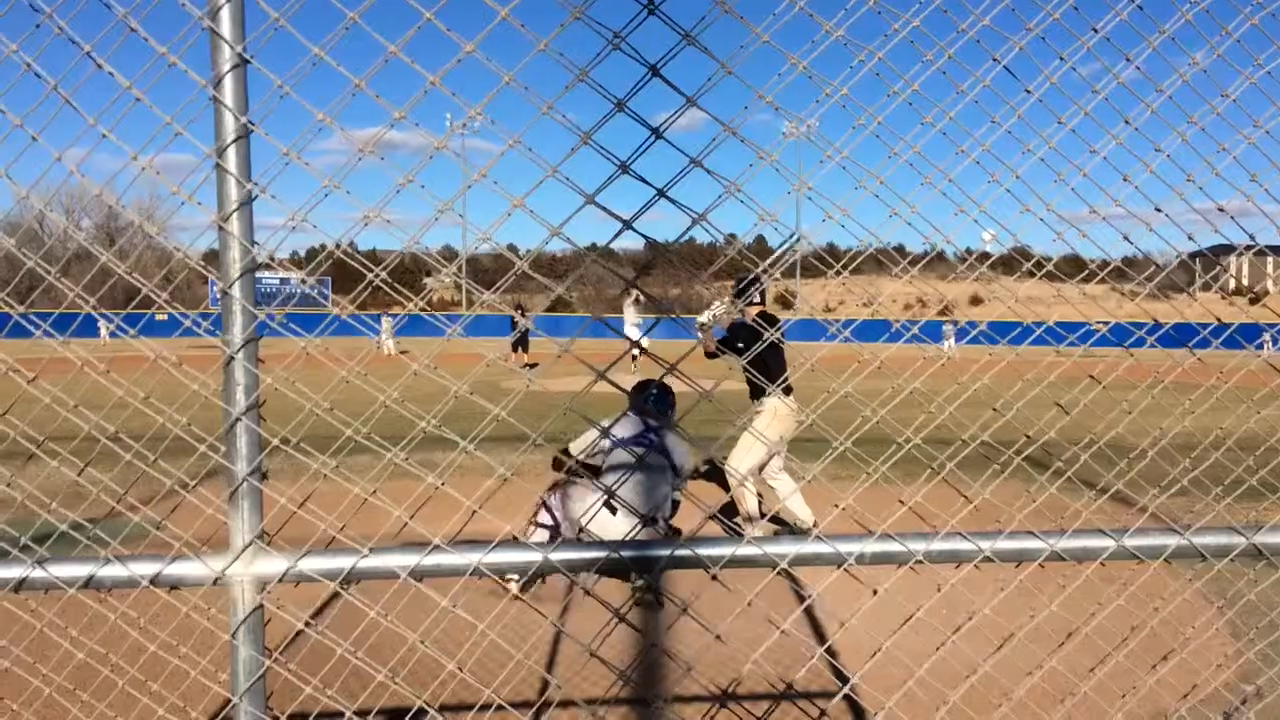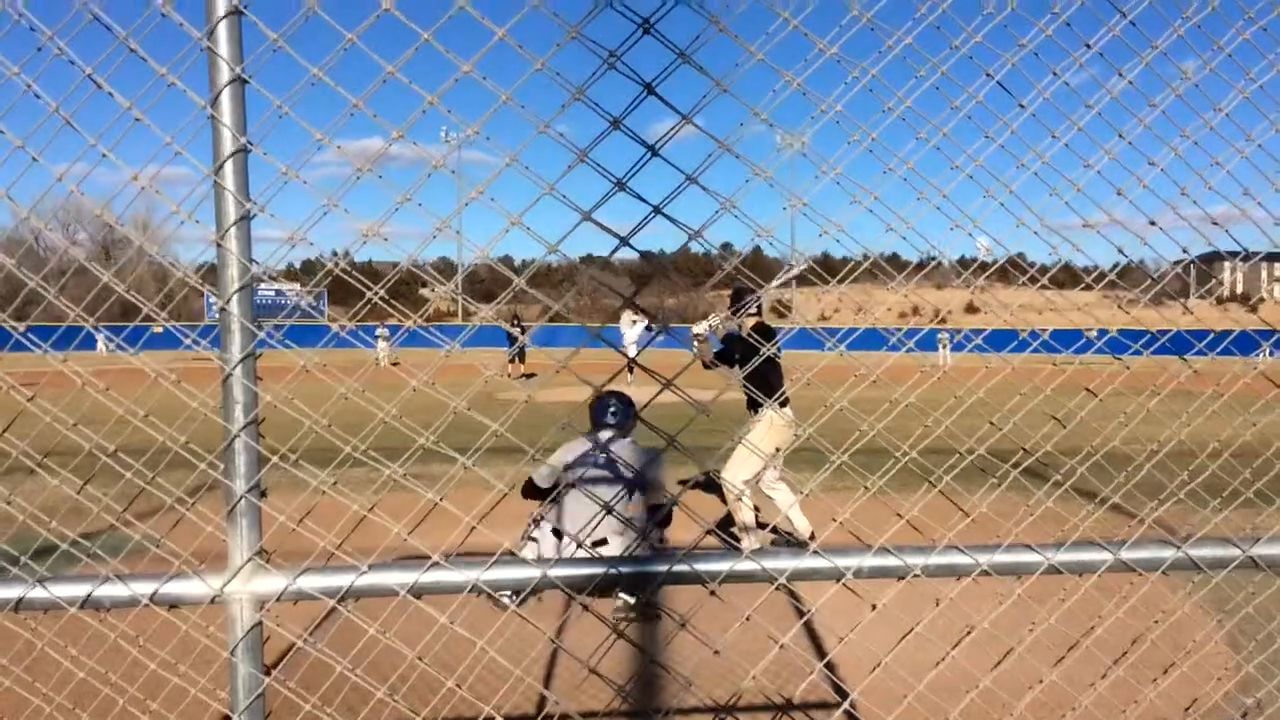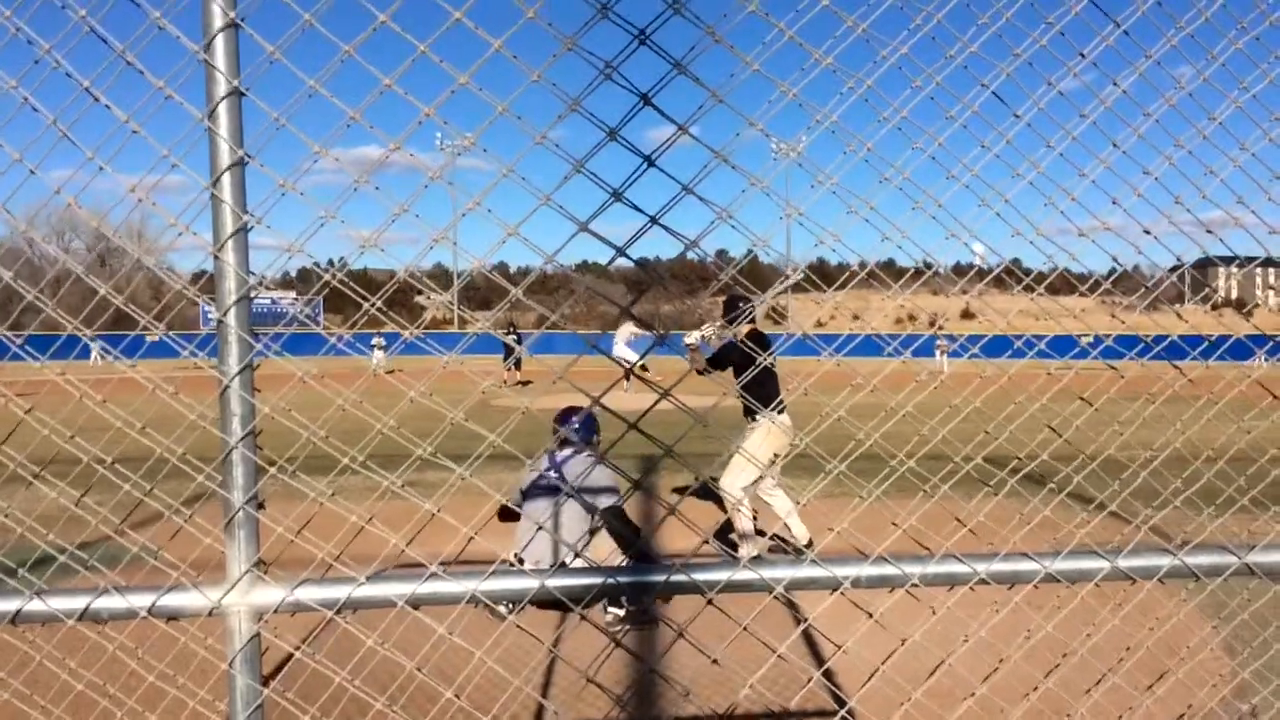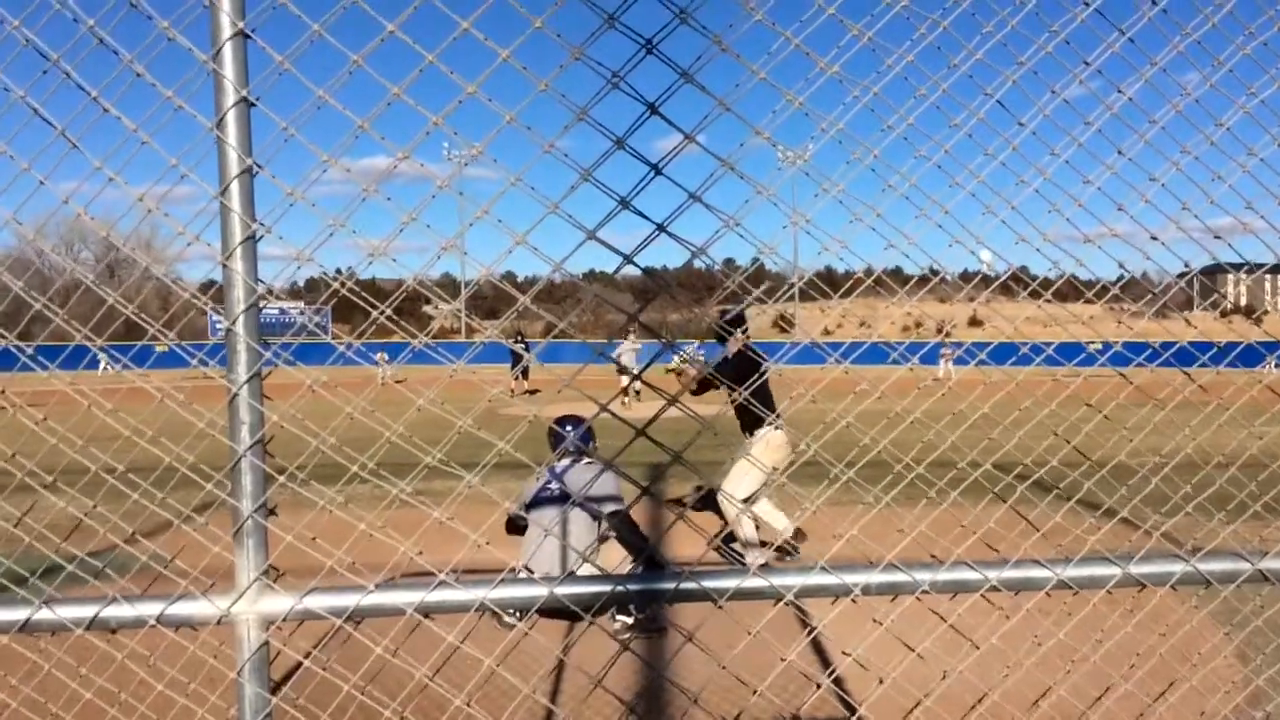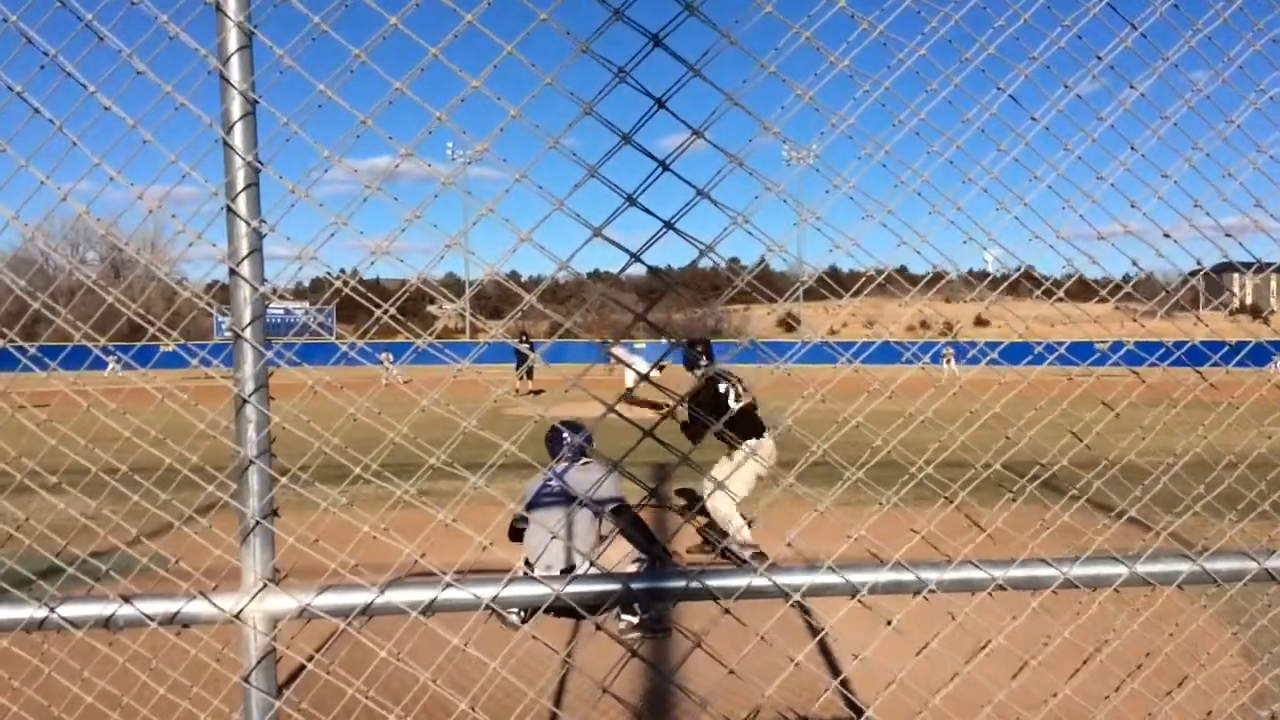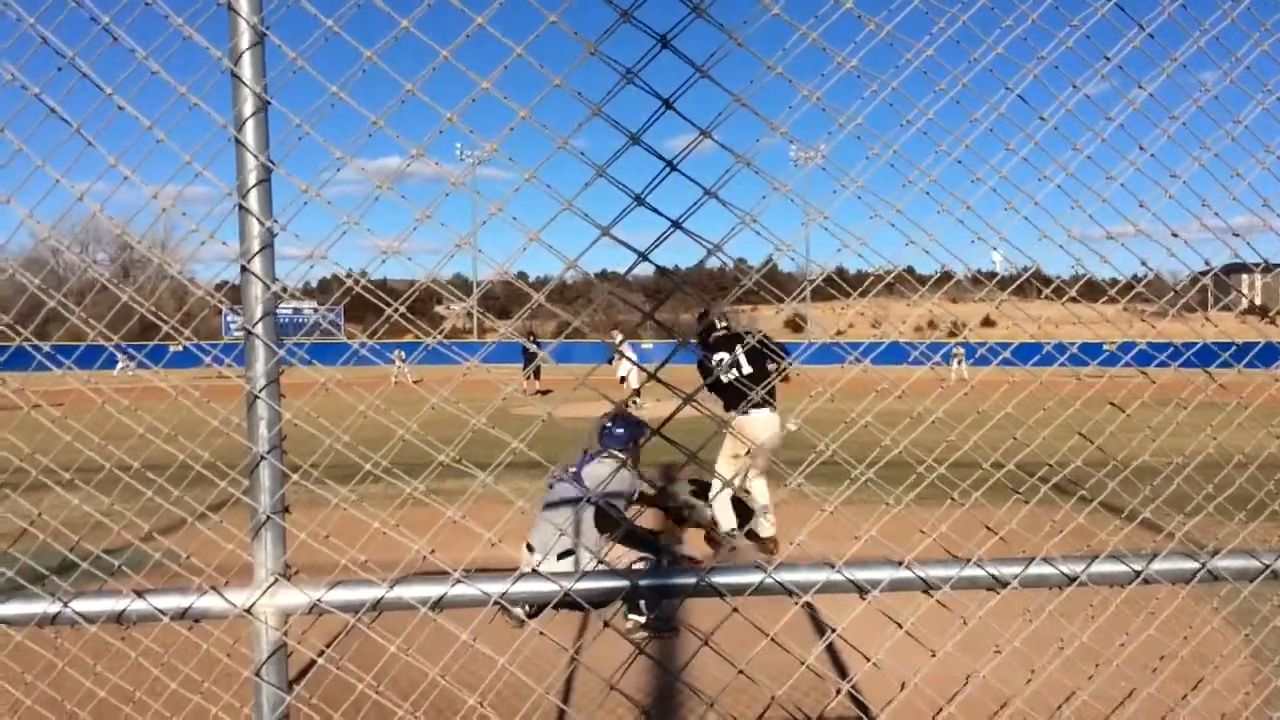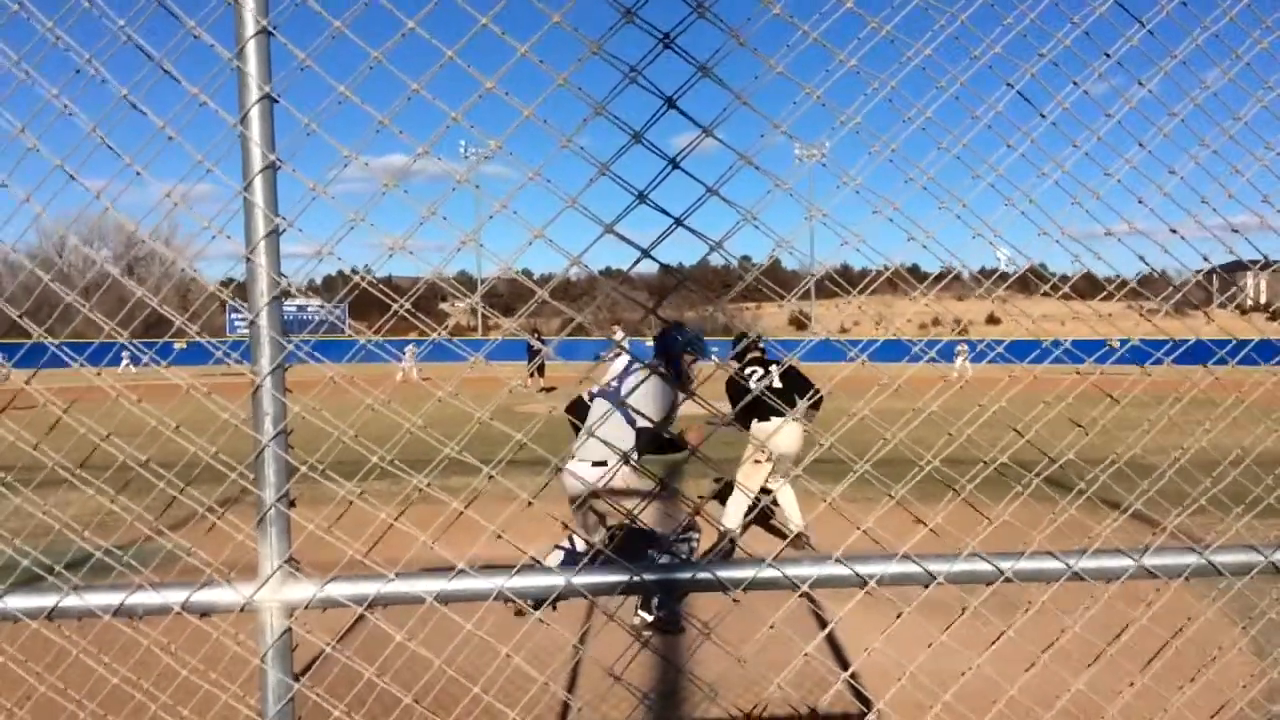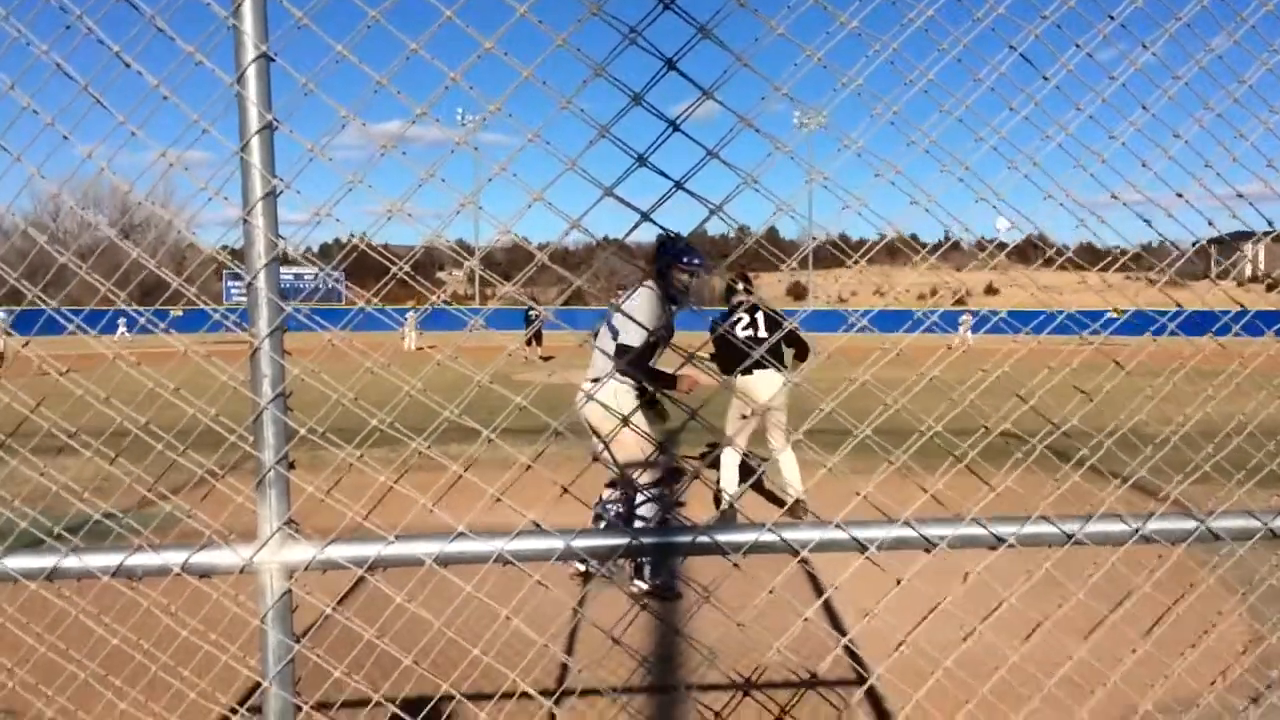
dt=0.4s
person 1, frame 1
left shoulder: (614, 426)
right shoulder: (681, 448)
left elbow: (560, 462)
left hip: (598, 524)
right hip: (645, 539)
left knee: (556, 496)
left ankle: (520, 576)
right ankle: (644, 577)
person 1, frame 2
left shoulder: (574, 447)
right shoulder: (643, 456)
left elbow: (530, 491)
right elbow: (661, 518)
left hip: (559, 552)
right hip: (607, 555)
left knee: (546, 514)
right knee: (652, 531)
left ankle: (512, 591)
right ankle: (628, 596)
person 1, frame 3
left shoulder: (538, 468)
right shoulder: (599, 469)
left elbow: (505, 513)
right elbow: (618, 522)
right wrist: (650, 565)
right knee: (627, 536)
left ankle: (508, 599)
right ankle: (619, 609)
person 1, frame 4
left shoulder: (540, 479)
right shoulder: (600, 474)
left elbow: (512, 525)
right elbow: (623, 527)
right wrist: (658, 567)
right knee: (636, 542)
right ankle: (629, 617)
person 1, frame 5
left shoulder: (538, 481)
right shoulder: (597, 473)
left elbow: (515, 532)
right elbow: (625, 519)
right wrist: (666, 555)
right knee: (643, 543)
left ankle: (519, 607)
right ankle: (635, 616)
person 1, frame 6
left shoulder: (584, 464)
right shoulder: (619, 469)
right elbow: (609, 522)
right wrist: (660, 543)
left hip: (536, 566)
right hip: (572, 568)
right knee: (653, 547)
left ankle: (526, 601)
right ankle: (645, 616)
person 1, frame 7
left shoulder: (629, 372)
right shoulder: (659, 383)
right elbow: (646, 442)
right wrist: (685, 441)
left hip: (575, 472)
right hip: (604, 476)
left knee: (588, 534)
right knee: (682, 528)
right ankle: (656, 613)
person 1, frame 8
left shoulder: (646, 296)
right shoulder: (648, 298)
right elbow: (626, 360)
left wrist: (647, 394)
right wrist: (673, 382)
left hip: (600, 395)
right hip: (613, 396)
left knee: (624, 480)
right knee: (655, 480)
left ankle: (591, 557)
right ankle: (649, 576)
person 2, frame 1
left shoulder: (769, 323)
right shoulder: (746, 330)
left elbow: (741, 334)
right elbow: (712, 351)
left wrist: (723, 318)
right wrist: (706, 329)
left hip: (777, 408)
right hip: (767, 408)
left knee: (737, 467)
right knee: (772, 469)
left ankle: (755, 533)
right ankle: (806, 523)
person 2, frame 2
left shoulder: (764, 334)
right shoulder: (743, 340)
left elbow: (737, 350)
right elbow: (711, 361)
left wrist: (720, 331)
right wrist: (702, 339)
left hip: (773, 419)
right hip: (767, 418)
left knee: (732, 477)
right knee: (769, 479)
left ankle: (751, 544)
right ankle: (803, 533)
person 2, frame 3
left shoulder: (756, 340)
right shoulder: (743, 345)
left elbow: (714, 363)
right elbow: (705, 367)
left wrist: (703, 341)
right wrist: (694, 348)
left hip: (770, 425)
right hip: (765, 424)
left knee: (731, 484)
right knee: (767, 485)
left ankle: (749, 550)
right ankle: (802, 540)
person 2, frame 4
left shoulder: (744, 358)
right shoulder: (741, 358)
left elbow: (699, 385)
right elbow: (704, 382)
left wrist: (687, 369)
right wrist: (693, 369)
left hip: (767, 440)
right hip: (763, 438)
left knee: (729, 495)
right knee: (749, 495)
left ankle: (756, 559)
right ankle: (790, 535)
person 2, frame 5
left shoulder: (700, 393)
right shoulder: (727, 378)
left elbow: (696, 435)
right elbow: (751, 403)
left wrist: (683, 423)
left hip: (752, 449)
right hip: (747, 447)
left knee: (718, 501)
right knee: (713, 486)
left ankle: (754, 555)
person 2, frame 6
left shoulder: (705, 361)
right shoulder: (752, 340)
right elbow: (783, 361)
right wrist: (767, 372)
left hip: (743, 424)
right hip: (770, 421)
left knee: (722, 485)
right knee: (756, 476)
left ankle: (728, 535)
right ankle: (767, 534)
person 2, frame 7
left shoulder: (735, 379)
right shoulder: (784, 367)
left elbow: (742, 418)
right elbow: (815, 397)
left wrist: (738, 421)
right wrist: (802, 421)
left hip: (764, 432)
right hip: (793, 432)
left knee: (742, 492)
right knee: (779, 480)
left ankle: (728, 534)
right ankle: (798, 532)
person 2, frame 8
left shoulder: (722, 323)
right shoulder: (772, 314)
left elbow: (726, 368)
right elbow: (801, 348)
left wrist: (717, 358)
right wrist: (785, 373)
left hip: (748, 384)
right hip: (777, 383)
left knee: (731, 447)
right knee: (781, 444)
left ankle: (728, 505)
right ankle: (797, 500)
